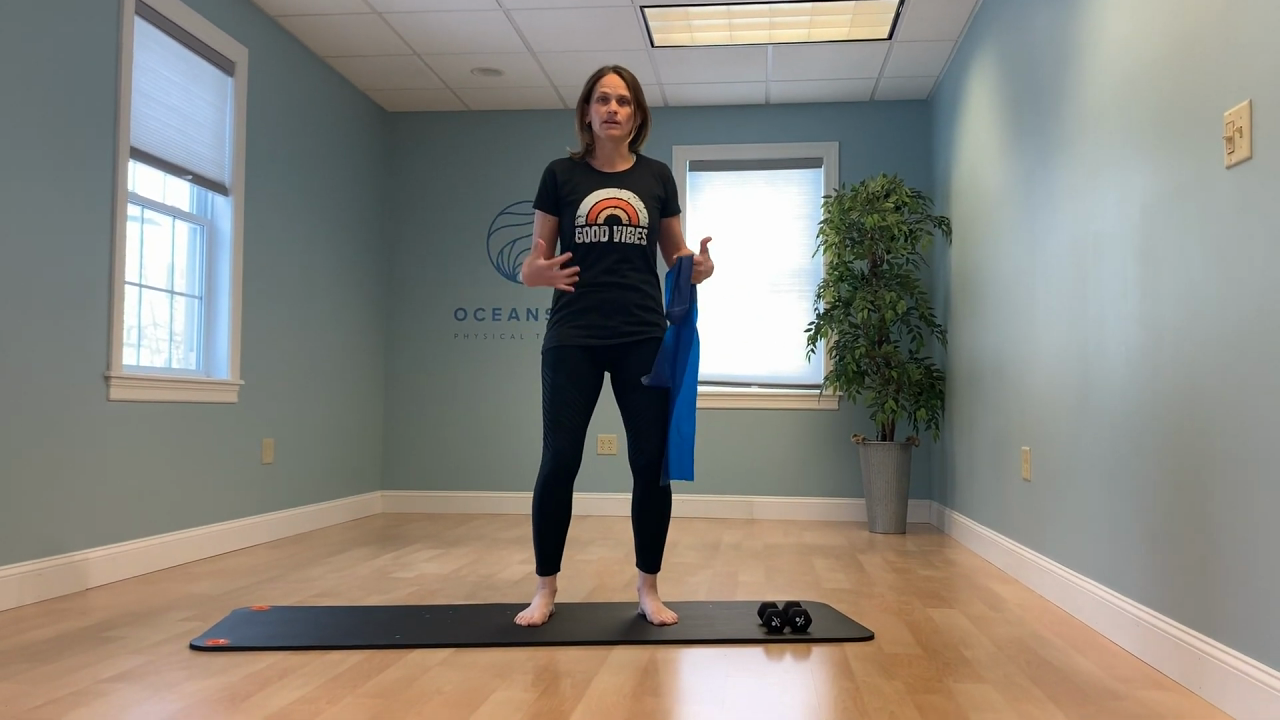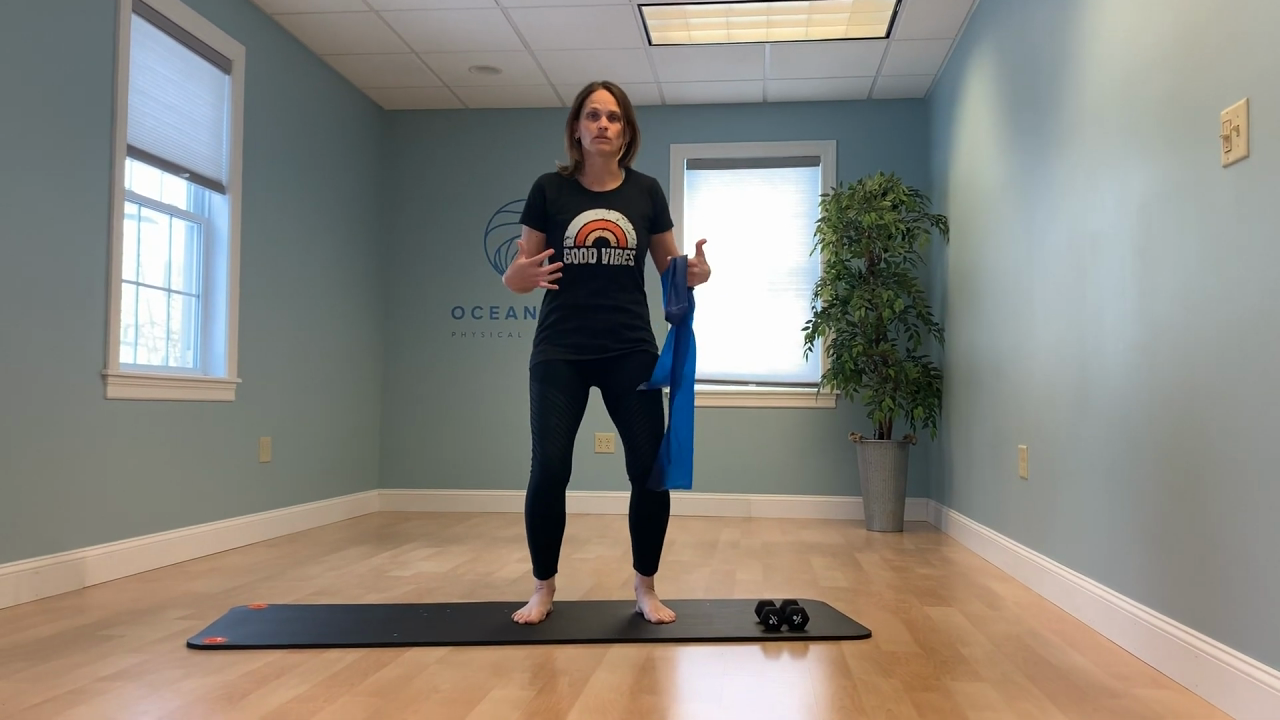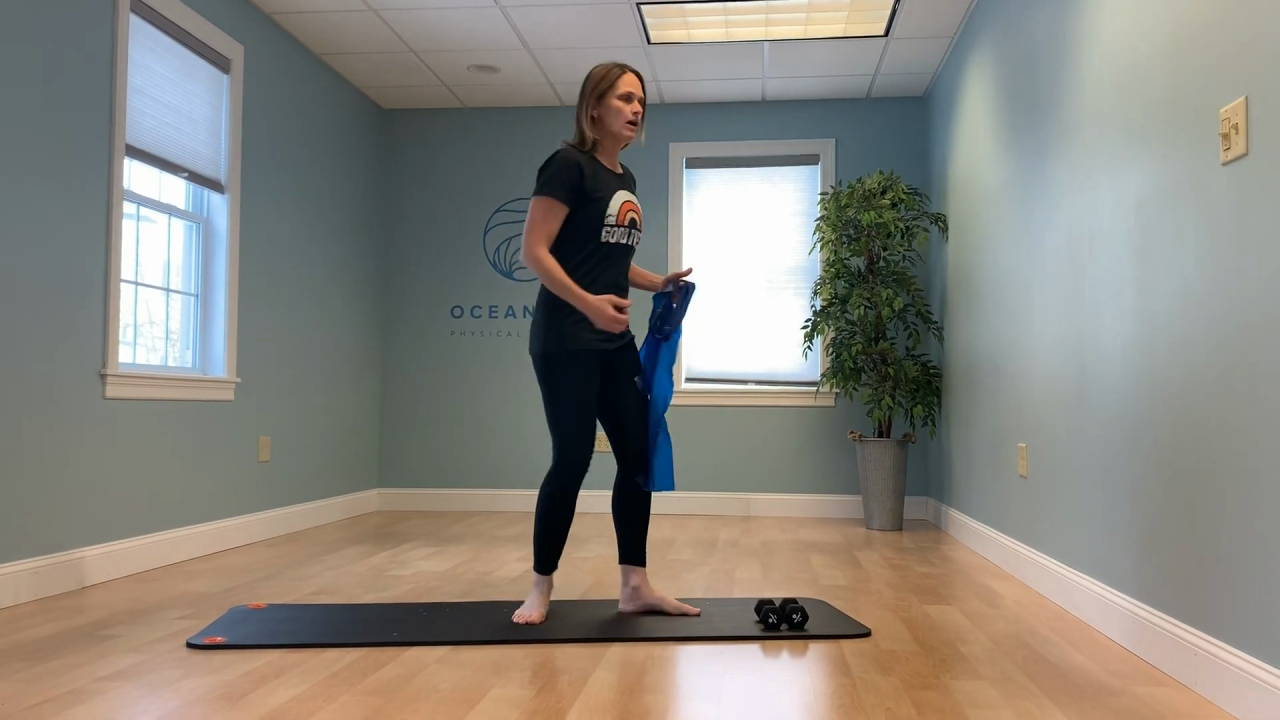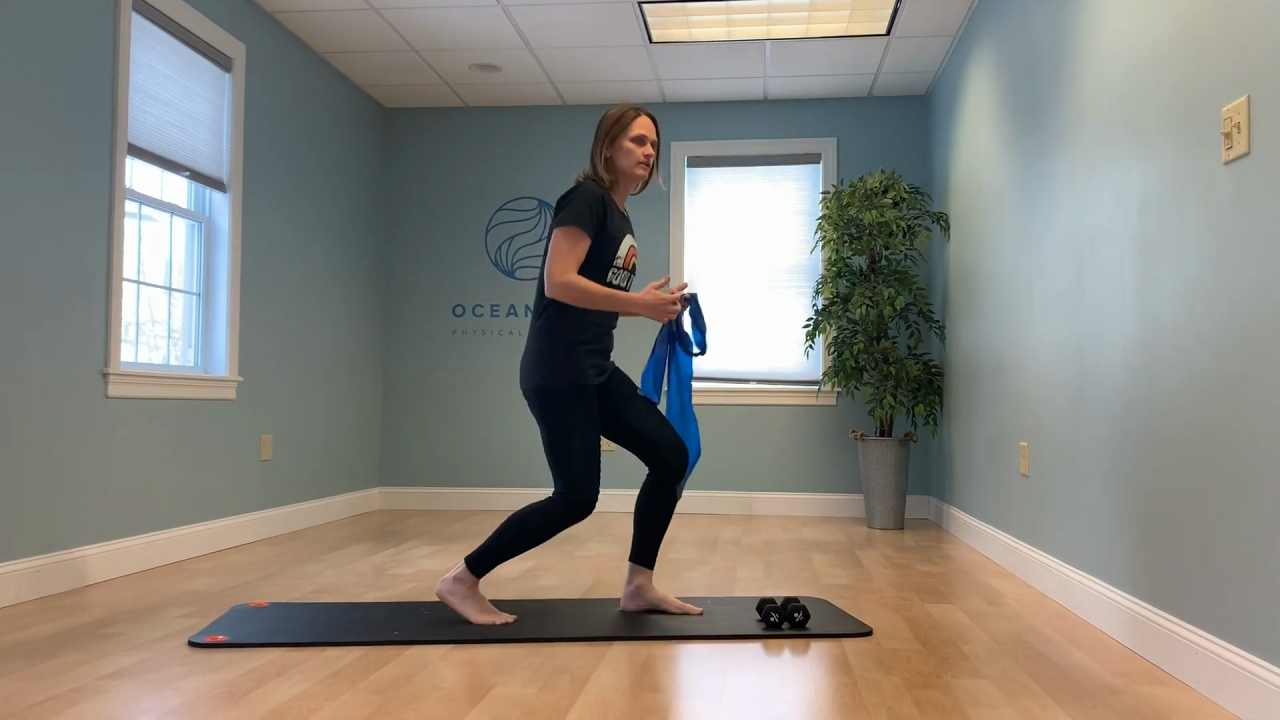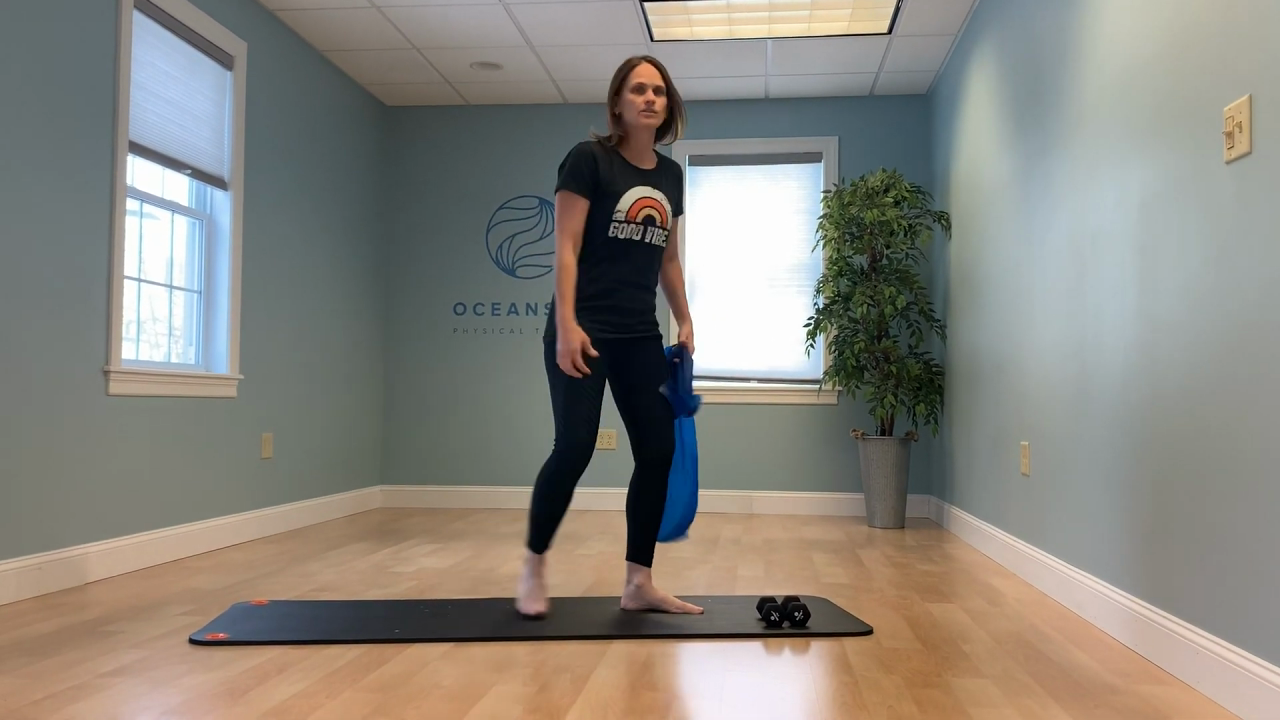
dt=0.5s
person 1, frame 1
left shoulder: (657, 176)
right shoulder: (561, 174)
left elbow: (674, 250)
right elbow: (538, 252)
left wrist: (698, 264)
right wrist: (533, 272)
left hip: (643, 338)
right hip: (572, 337)
left knee: (652, 461)
right knee: (559, 460)
left ankle: (648, 590)
right ankle: (545, 590)
person 1, frame 2
left shoulder: (646, 192)
right shoulder: (550, 190)
left elbow: (667, 264)
right elbow: (519, 272)
left wrist: (695, 270)
right wrist: (519, 278)
left hip: (630, 351)
right hip: (559, 352)
left knee: (650, 468)
right knee: (548, 468)
left ankle: (645, 588)
right ankle: (543, 588)
person 1, frame 3
left shoulder: (625, 177)
right shoulder: (567, 164)
right elbow: (534, 251)
left wrist: (659, 283)
right wrist: (586, 302)
left hip: (614, 341)
right hip: (566, 338)
left knee: (639, 455)
right knee: (572, 459)
left ankle: (635, 586)
right ankle: (541, 587)
person 1, frame 4
left shoulder: (620, 216)
right shoulder: (586, 198)
right elbow: (557, 282)
left wrist: (655, 303)
right wrist: (637, 303)
left hip: (596, 371)
right hip: (558, 370)
left knee: (671, 457)
right knee: (576, 498)
left ankle: (639, 585)
right ankle: (462, 580)
person 1, frame 5
left shoulder: (671, 174)
right shoulder: (588, 158)
right elbow: (565, 248)
left wrist: (685, 322)
right wrist: (566, 324)
left hip: (640, 337)
right hip: (584, 330)
left knee: (657, 452)
right knee: (574, 448)
left ankle: (639, 583)
right ankle: (533, 566)
